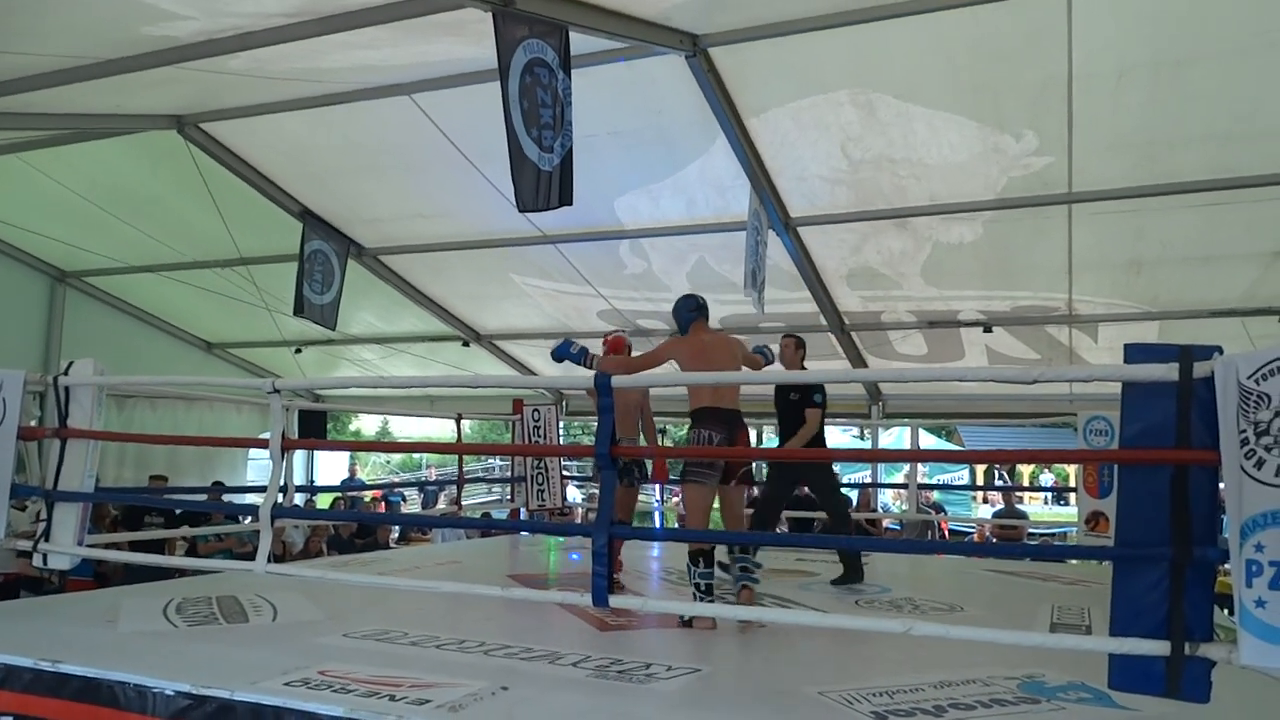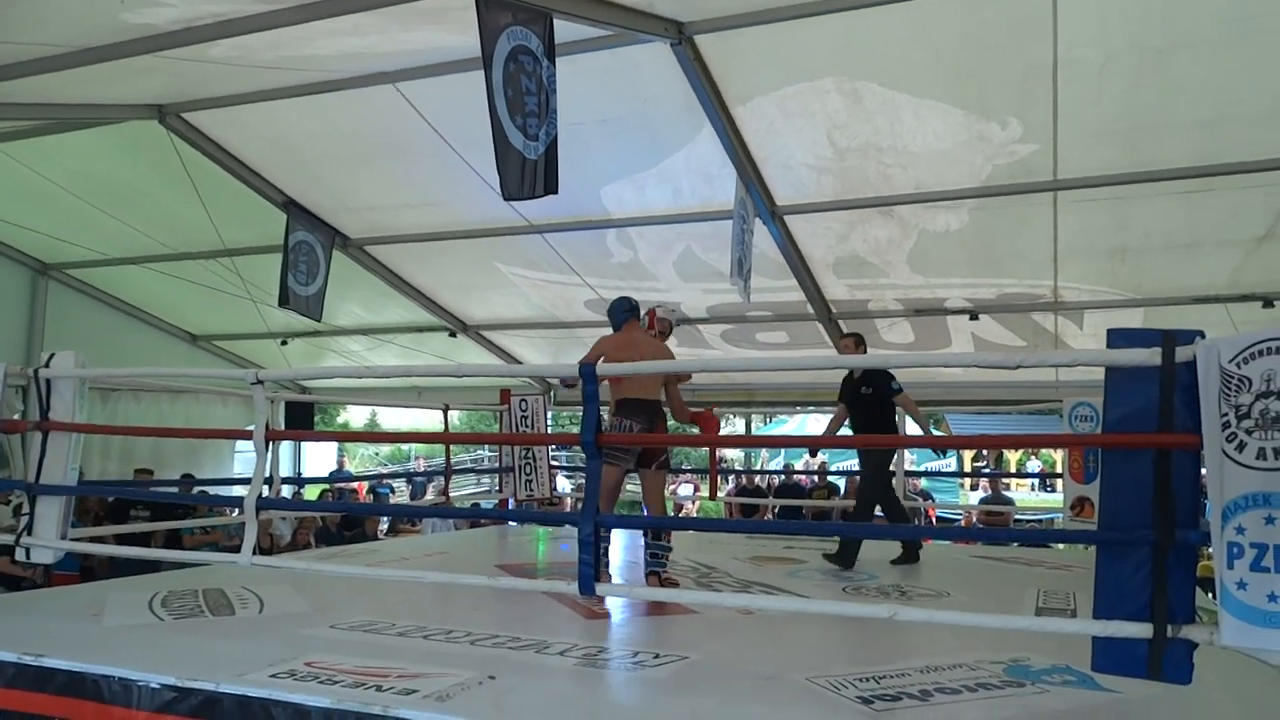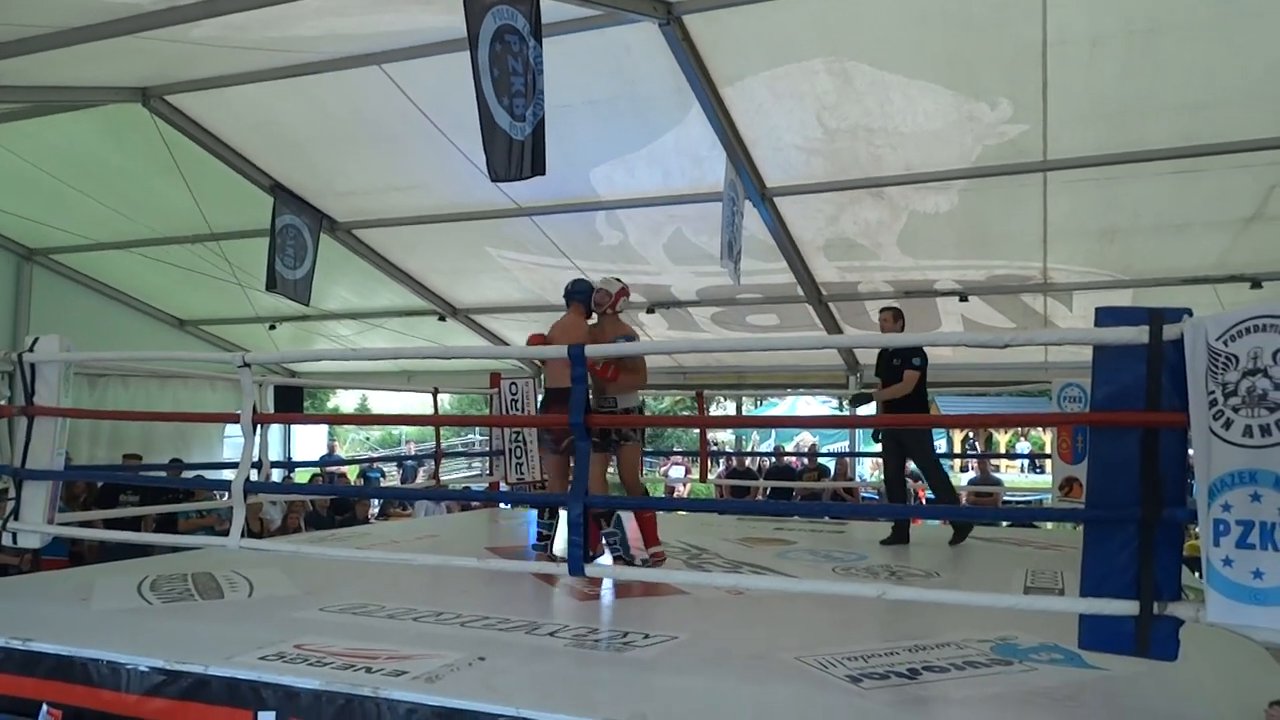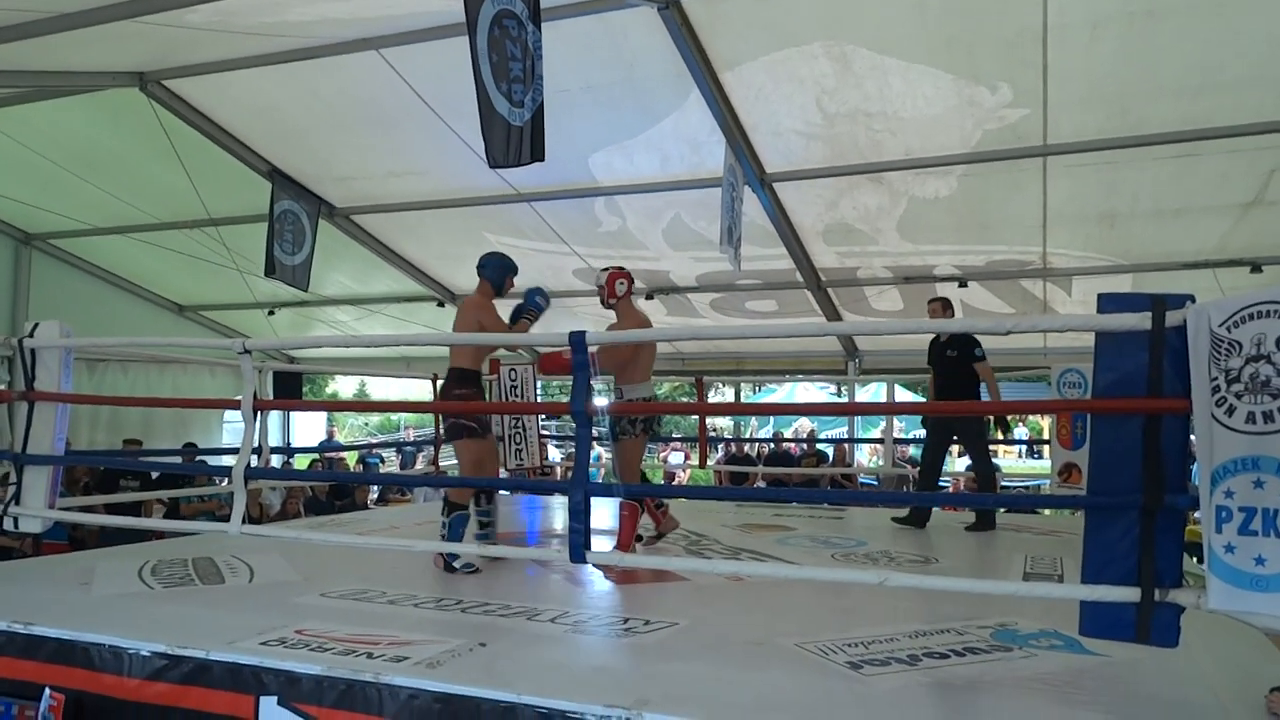
dt=0.5s
person 1, frame 1
left shoulder: (679, 345)
right shoulder: (734, 345)
left elbow: (631, 366)
right elbow: (757, 363)
left wrist: (586, 358)
right wrist: (764, 356)
left hip: (706, 430)
right hip: (737, 430)
left knee: (696, 524)
right knee: (733, 520)
left ankle: (704, 608)
right ankle: (744, 586)
person 1, frame 2
left shoulder: (607, 343)
right shoulder: (662, 349)
right elbow: (675, 404)
left wrist: (569, 379)
right wrist: (696, 418)
left hip: (624, 421)
right hip: (653, 423)
left knee: (599, 500)
right knee: (655, 505)
left ankle: (599, 570)
right ankle: (655, 573)
person 1, frame 3
left shoulder: (555, 328)
right shoulder: (579, 327)
right wrist: (607, 358)
left hip: (549, 407)
right hip: (568, 409)
left knee: (557, 485)
right knee: (595, 487)
left ankle: (543, 549)
person 1, frame 4
left shoulder: (472, 304)
right shoulder: (480, 304)
right wrist: (531, 313)
left hip: (464, 391)
right hip: (461, 392)
left knee: (488, 470)
right knee: (471, 477)
left ankle: (486, 538)
right ankle: (448, 552)
person 2, frame 1
left shoulder: (641, 385)
left elbow: (647, 422)
right elbow: (594, 394)
left wrist: (658, 456)
left knee: (626, 515)
right knee: (616, 510)
left ankle: (614, 555)
right ankle: (612, 570)
person 2, frame 2
left shoulder: (666, 364)
right shoulder: (620, 353)
left elbow: (678, 409)
right elbow: (595, 377)
left wrist: (698, 418)
left hip: (650, 435)
right hip: (619, 433)
left knee: (656, 506)
right knee: (605, 500)
left ankle: (658, 568)
right ankle: (598, 562)
person 2, frame 3
left shoulder: (627, 335)
right shoulder: (587, 333)
left elbow: (641, 380)
left wrist: (609, 372)
left hip: (627, 412)
right hip: (598, 412)
left knee: (630, 480)
right knee: (592, 482)
left ankle: (653, 545)
person 2, frame 4
left shoulder: (635, 322)
right shoulder: (621, 325)
left elbow: (610, 364)
right elbow: (606, 359)
left wrist: (563, 363)
left hip: (636, 402)
right hip: (627, 402)
left knee: (628, 472)
right knee: (628, 470)
left ankle: (625, 545)
right ankle: (662, 520)
person 3, frame 1
left shoulder: (811, 384)
right shoulder: (781, 385)
left elbow: (812, 425)
left wrist: (784, 451)
left hip: (812, 458)
right hip: (786, 458)
left knee: (836, 512)
right knee: (765, 508)
left ankle: (853, 569)
person 3, frame 2
left shoulder: (880, 377)
right shoulder: (848, 382)
left elbow: (908, 406)
right elbow: (841, 415)
right hip: (865, 446)
left knee: (865, 495)
right knee: (886, 497)
left ankle: (847, 553)
right ankle: (911, 546)
person 3, frame 3
left shoulder: (914, 352)
right shoulder: (883, 355)
left elbow: (907, 386)
left wrist: (871, 396)
left hip: (916, 423)
right hip: (893, 425)
left knee: (932, 471)
right knee: (893, 477)
left ankle: (961, 523)
right ankle: (900, 531)
person 3, frame 4
left shoulder: (967, 342)
right shoulder: (935, 344)
left elbow: (988, 377)
left wrist: (999, 412)
left hip: (967, 412)
right hip: (941, 413)
left knee: (980, 462)
right knee: (929, 461)
left ankle: (986, 517)
right ankle: (919, 514)
